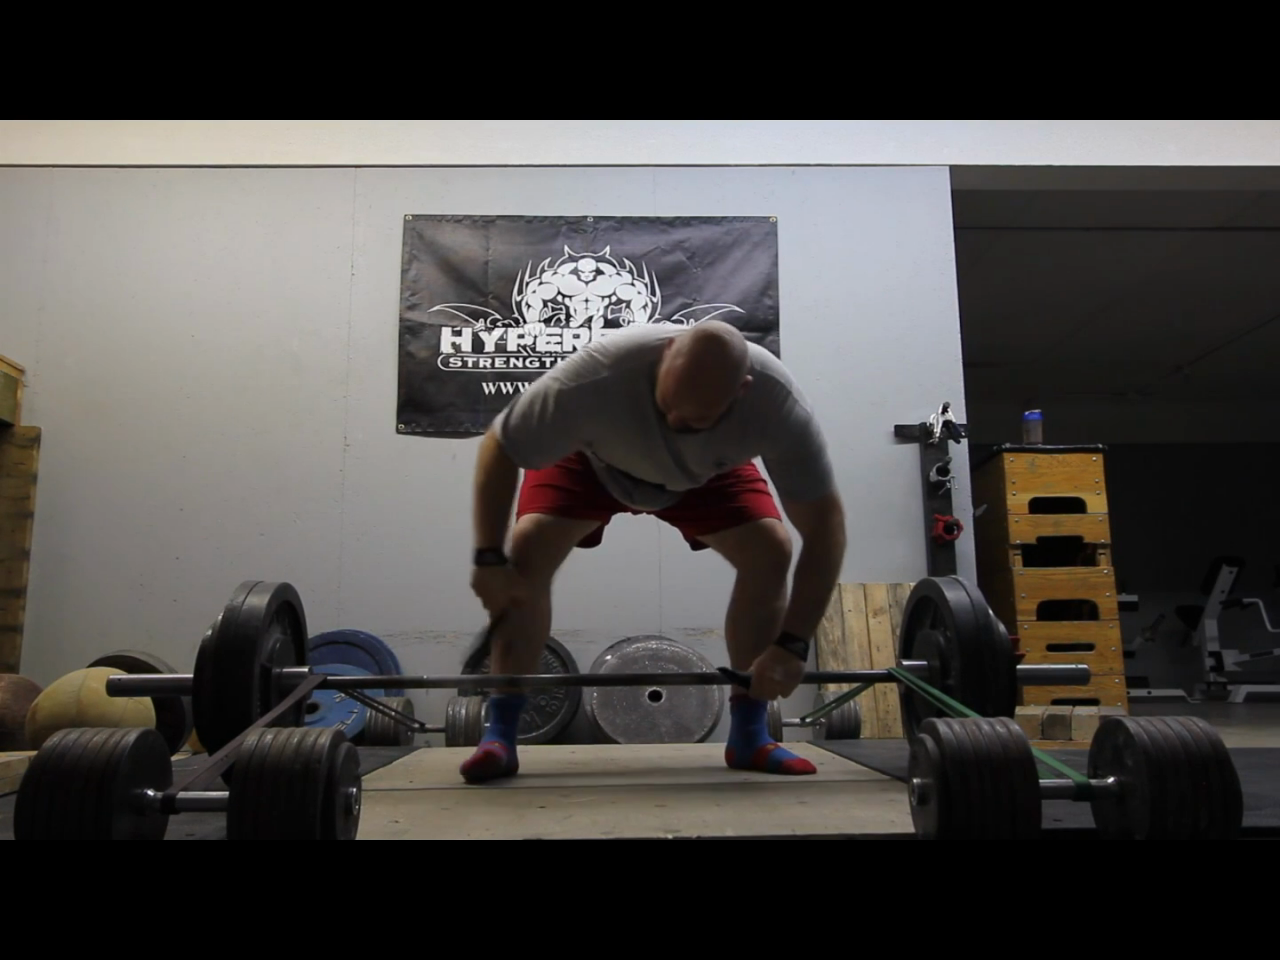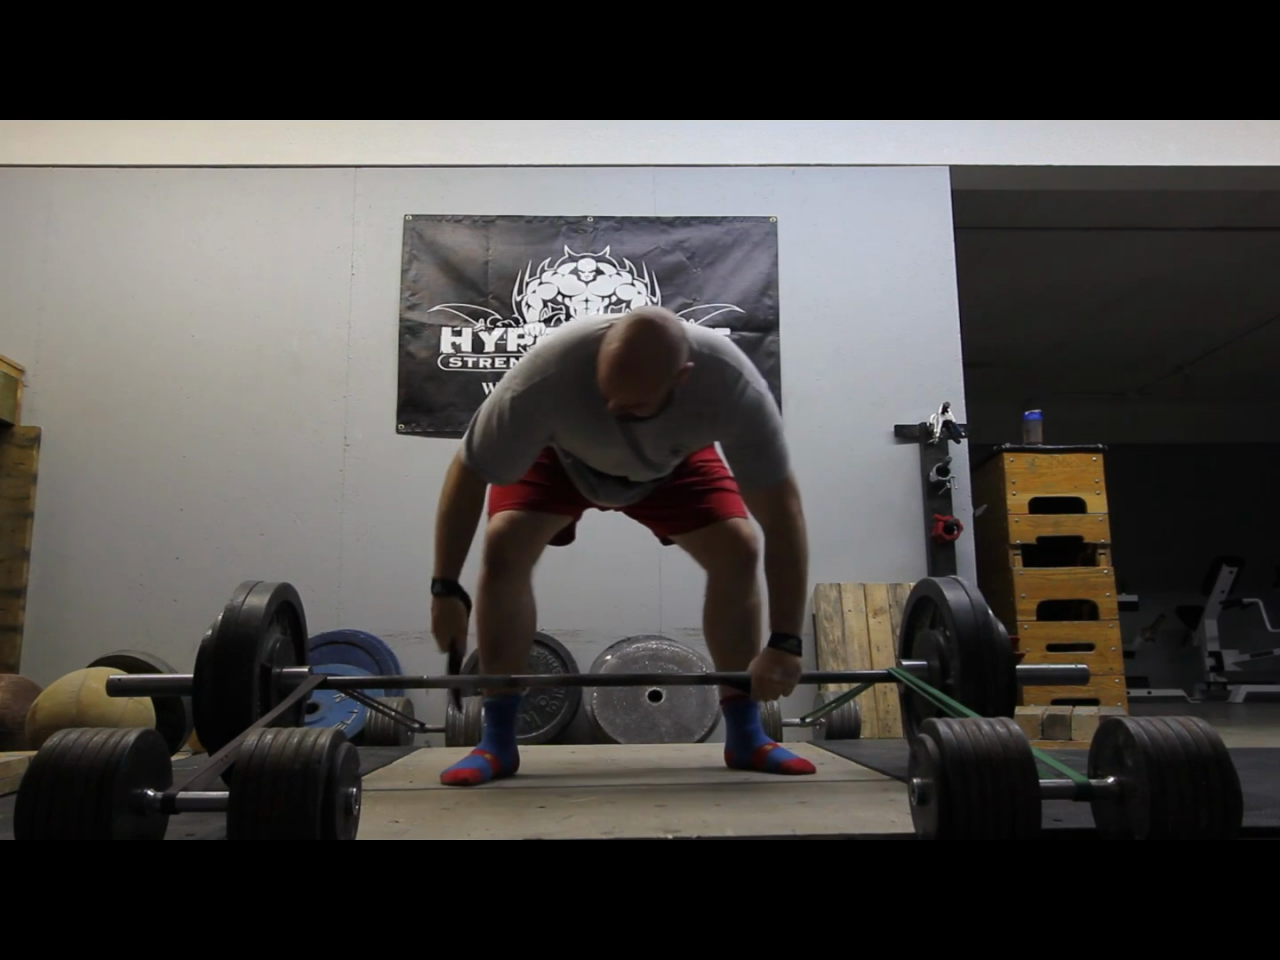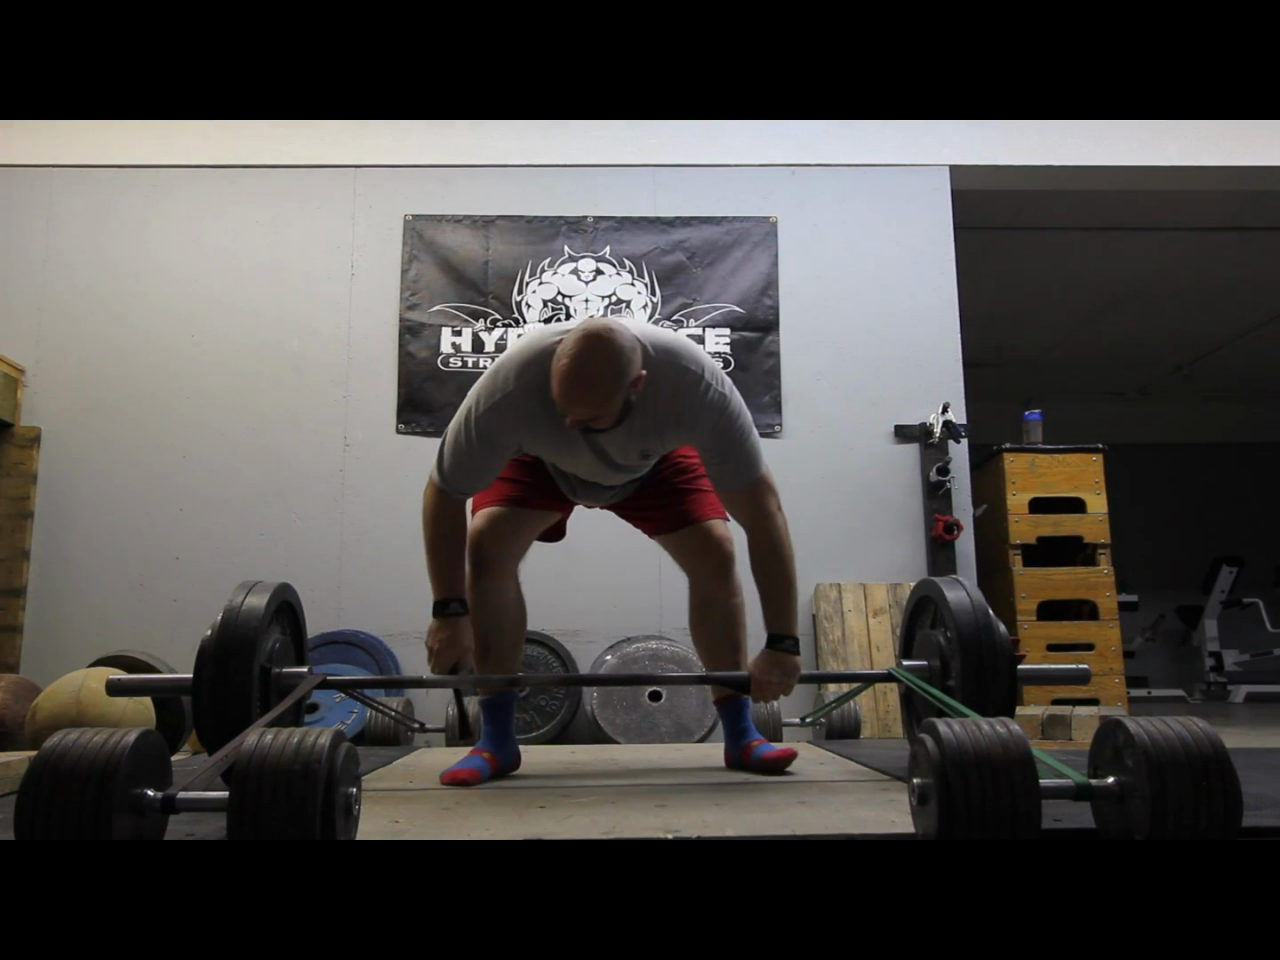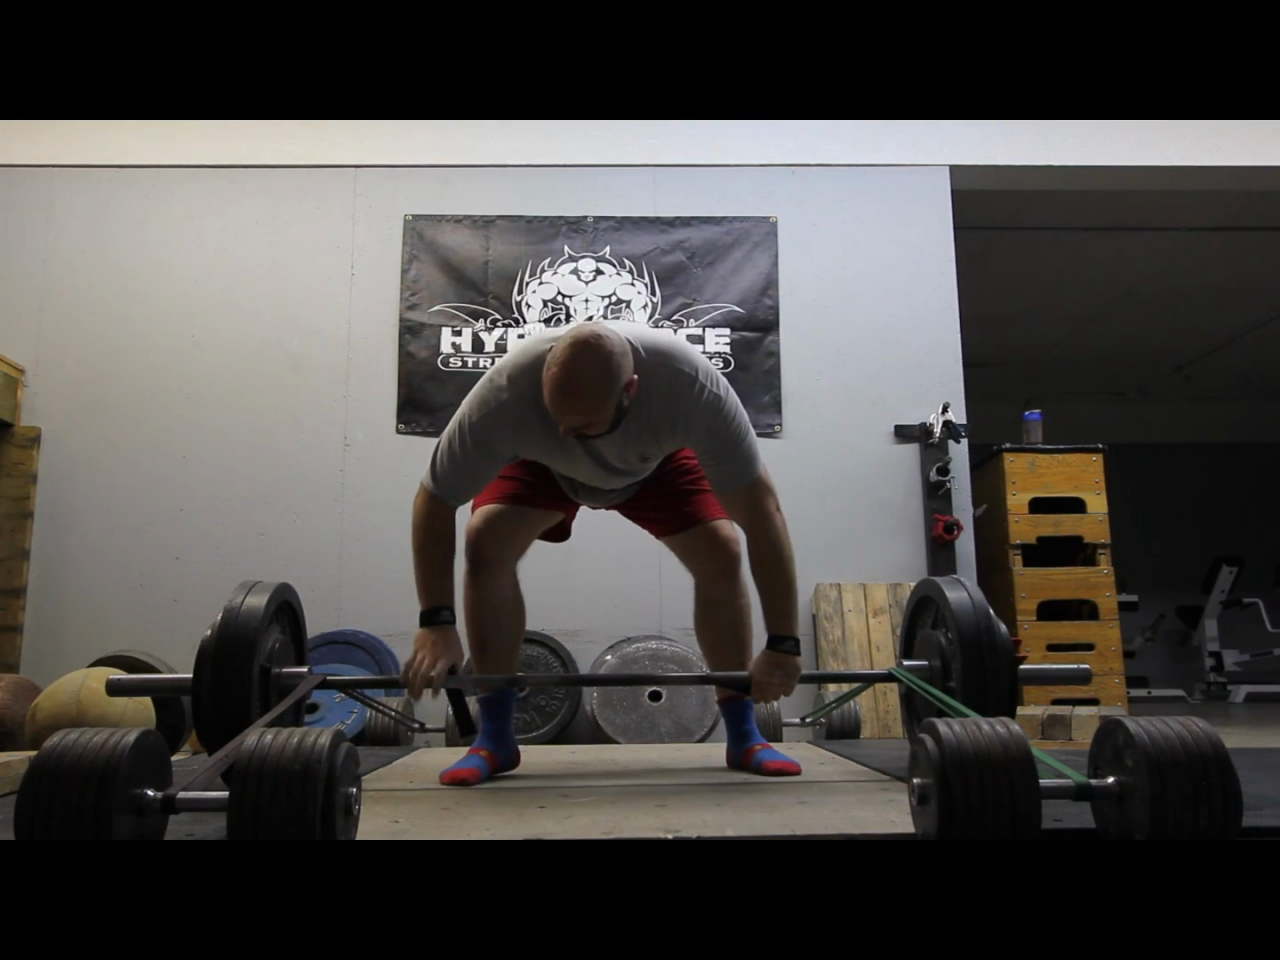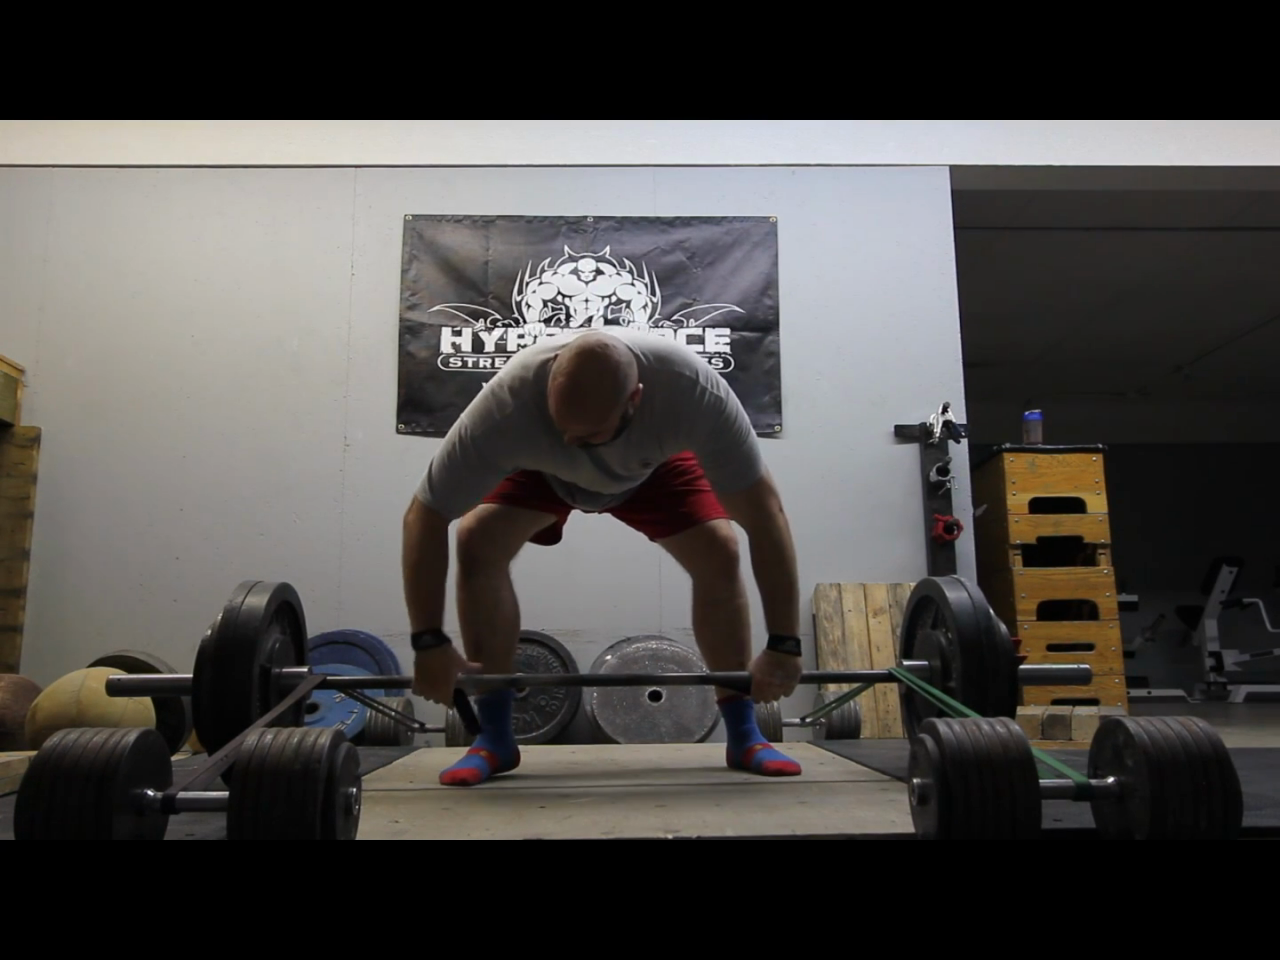
dt=0.3s
person 1, frame 1
left shoulder: (778, 402)
right shoulder: (599, 376)
left elbow: (825, 527)
right elbow: (499, 447)
left wrist: (792, 646)
right wrist: (489, 558)
right hip: (589, 454)
left knee: (771, 551)
right knee: (530, 546)
left ankle: (747, 734)
right ankle: (499, 731)
person 1, frame 2
left shoulder: (730, 383)
right shoulder: (550, 372)
left elbow: (782, 512)
right elbow: (470, 472)
left wrist: (785, 644)
right wrist: (446, 588)
left hip: (671, 464)
right hip: (558, 454)
left knee: (737, 551)
right knee: (505, 546)
left ankle: (745, 734)
right ankle: (497, 741)
person 1, frame 3
left shoulder: (697, 386)
right shoulder: (510, 388)
left elbow: (762, 509)
right elbow: (444, 494)
left wrist: (782, 643)
right wrist: (450, 610)
left hip: (655, 458)
right hip: (539, 458)
left knee: (715, 554)
right knee: (487, 545)
left ankle: (740, 733)
right ankle: (497, 739)
person 1, frame 4
left shoulder: (693, 387)
right shoulder: (506, 394)
left elbow: (761, 510)
right elbow: (434, 501)
left wrist: (783, 644)
right wrist: (436, 621)
left hip: (657, 458)
right hip: (541, 462)
left knee: (721, 554)
right knee: (486, 544)
left ankle: (743, 735)
right ankle: (494, 737)
person 1, frame 5
left shoulder: (694, 392)
right shoulder: (507, 406)
left elbow: (764, 512)
right elbow: (425, 517)
left wrist: (784, 645)
right wrist: (429, 642)
left hip: (653, 463)
right hip: (535, 467)
left knee: (719, 554)
right knee: (478, 545)
left ankle: (743, 734)
right ankle: (494, 737)
